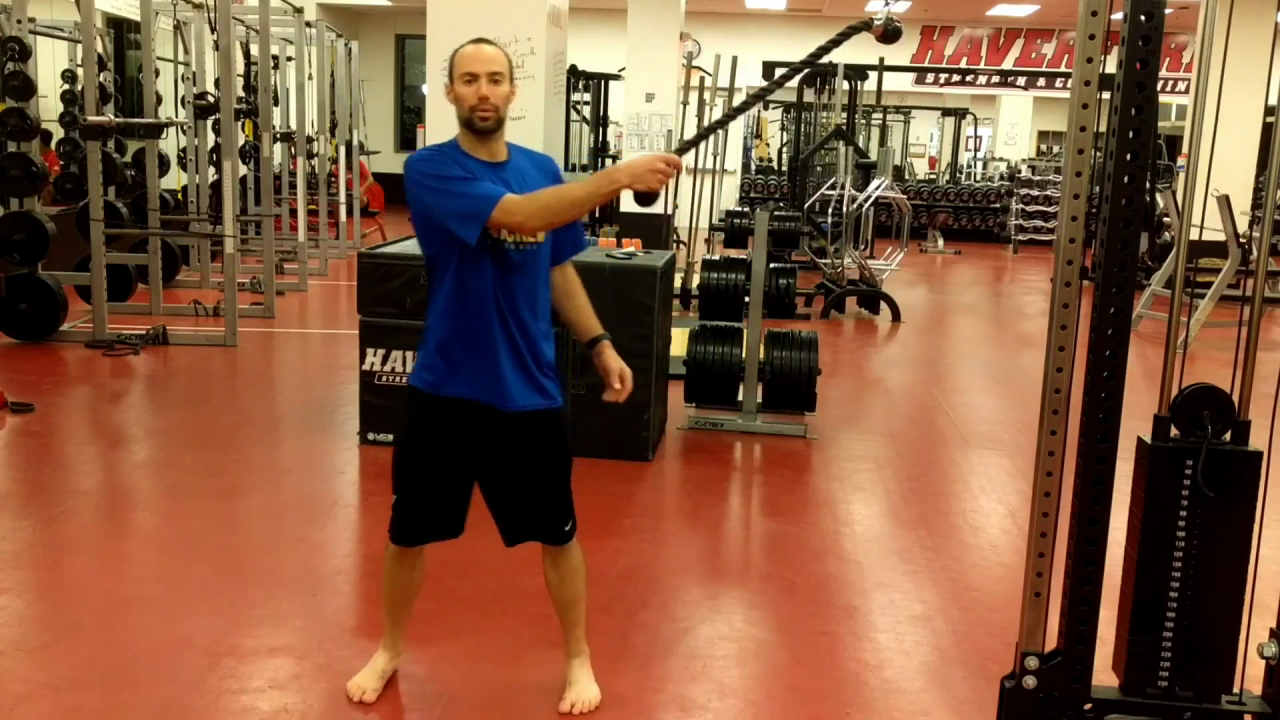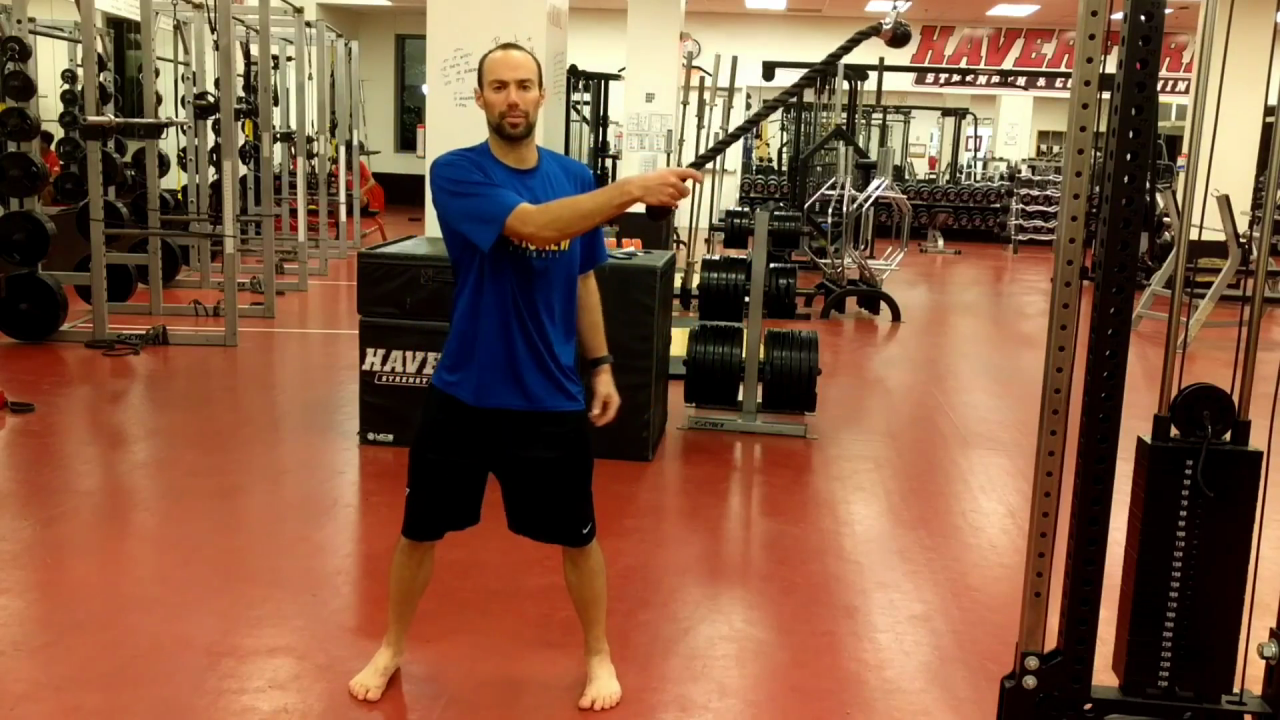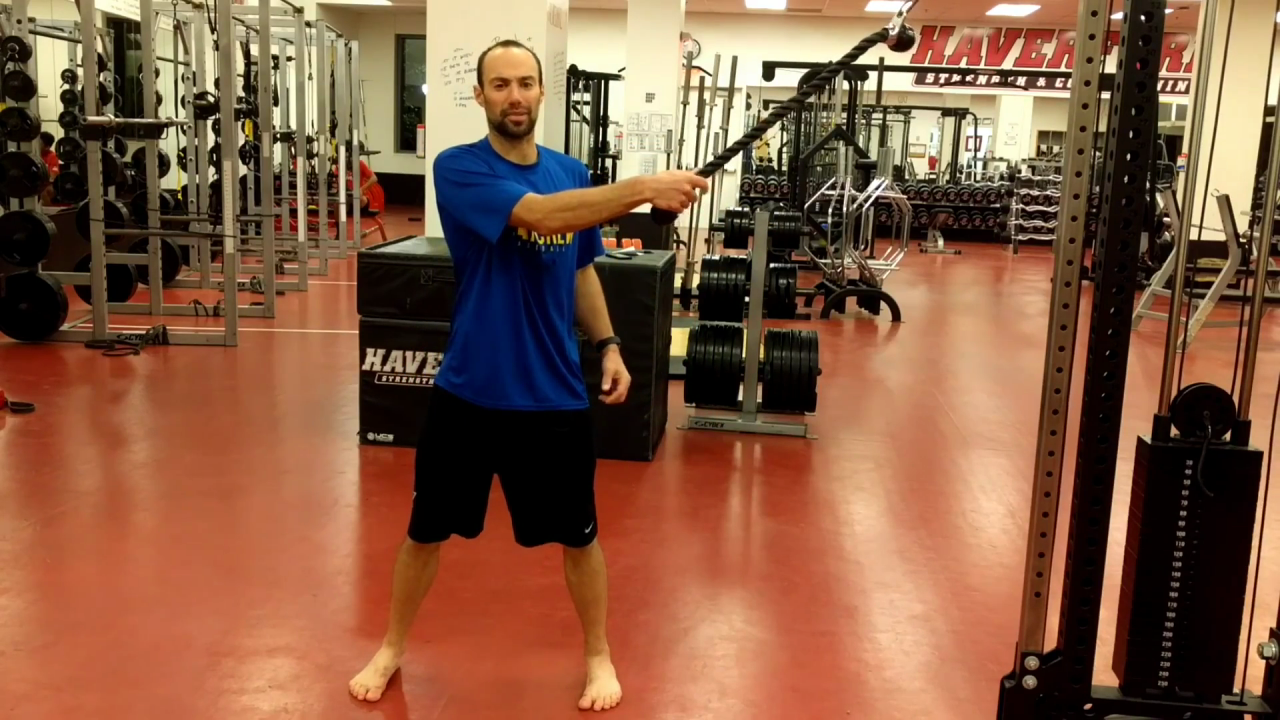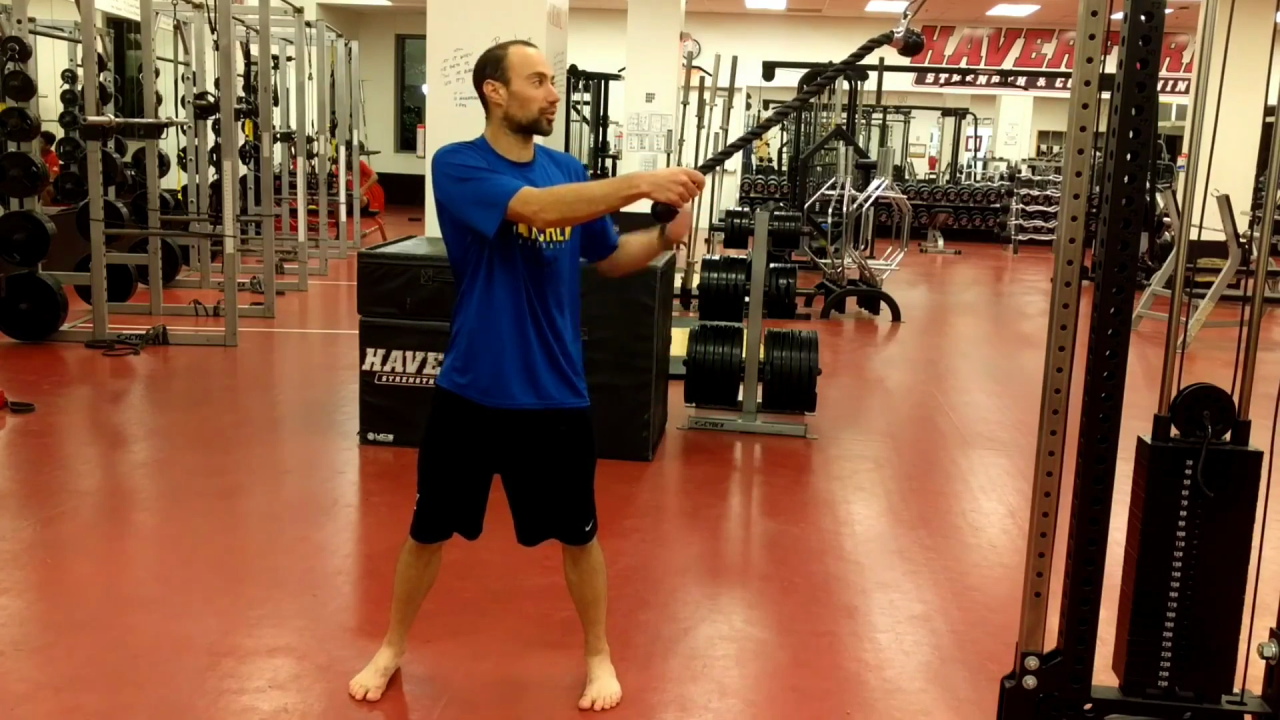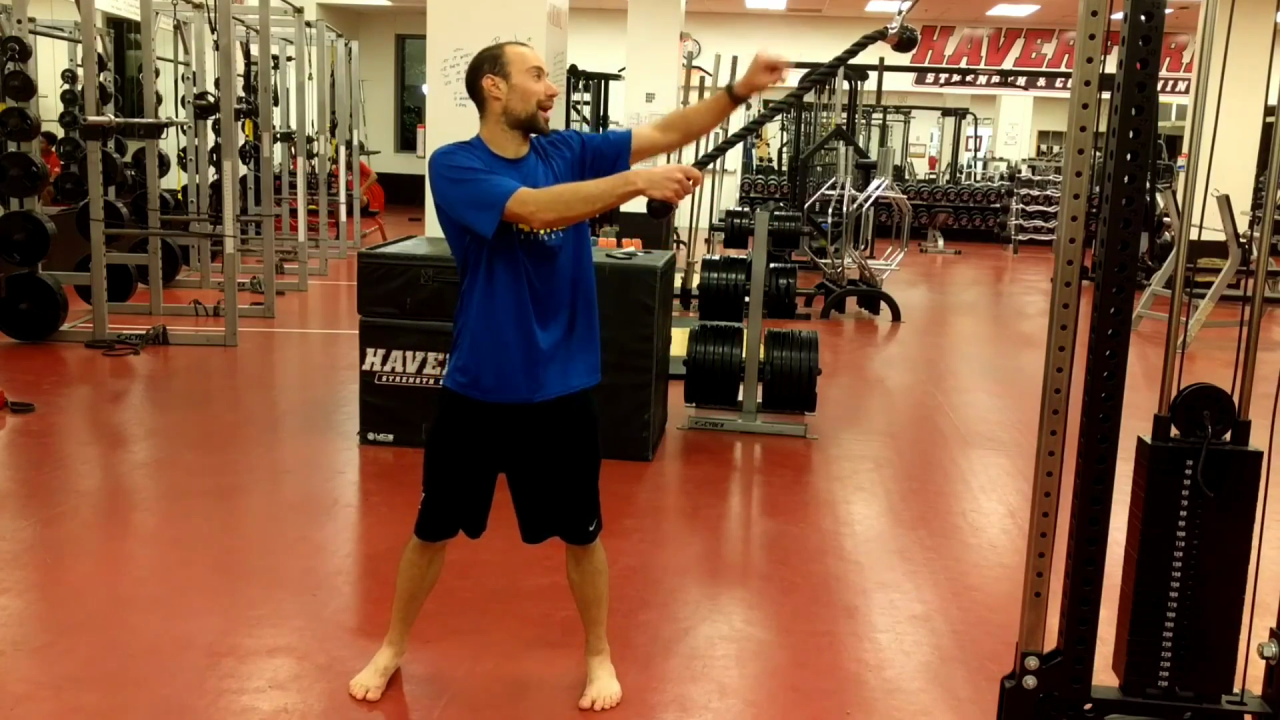
dt=1s
person 1, frame 1
left shoulder: (543, 170)
right shoulder: (429, 168)
right elbow: (518, 216)
left wrist: (600, 344)
right wrist: (620, 176)
left hip: (530, 391)
right hip: (444, 389)
left knee: (557, 534)
right knee: (408, 532)
left ankle: (578, 658)
right ankle: (389, 651)
person 1, frame 2
left shoulder: (574, 176)
right shoulder: (456, 172)
right elbow: (533, 225)
left wrist: (599, 367)
right wrist: (634, 188)
left hip: (551, 398)
right hip: (463, 393)
left knee: (577, 536)
right knee: (420, 530)
left ankle: (598, 655)
right ankle: (391, 649)
person 1, frame 3
left shoulder: (571, 173)
right shoulder: (458, 168)
right elbow: (538, 215)
left wrist: (607, 345)
right wrist: (645, 188)
left hip: (555, 396)
right hip: (468, 392)
left knee: (578, 536)
right knee: (427, 531)
left ankle: (598, 655)
right ankle: (390, 650)
person 1, frame 4
left shoulder: (569, 170)
right shoulder: (456, 165)
left elbow: (608, 256)
right elbow: (536, 208)
left wrist: (664, 235)
right wrist: (640, 182)
left hip: (556, 393)
right hip: (471, 392)
left knee: (578, 534)
right knee: (429, 531)
left ankle: (598, 655)
right ankle: (391, 649)
person 1, frame 5
left shoulder: (567, 152)
right shoulder: (454, 165)
left elbow: (662, 134)
right elbow: (531, 209)
left wrist: (738, 91)
right wrist: (638, 181)
left hip: (561, 391)
right hip: (477, 390)
left knee: (581, 533)
right knee: (434, 529)
left ankle: (599, 655)
right ankle: (391, 649)
